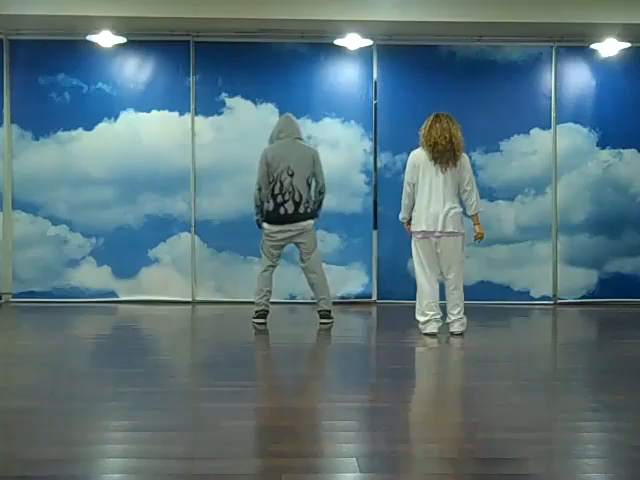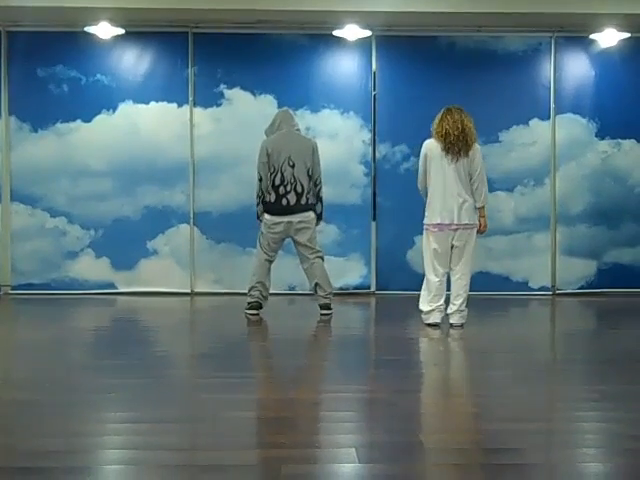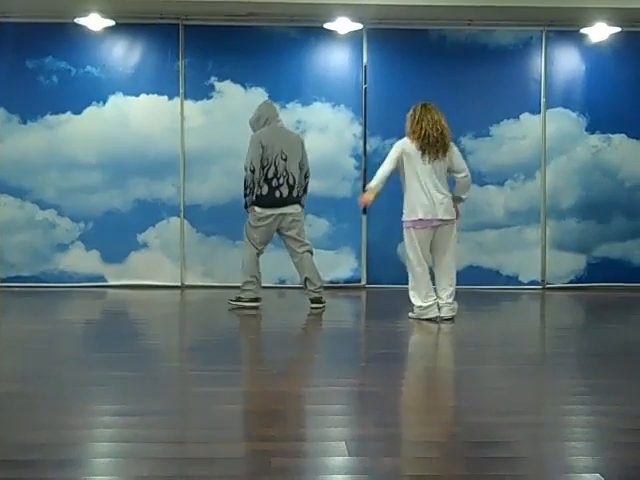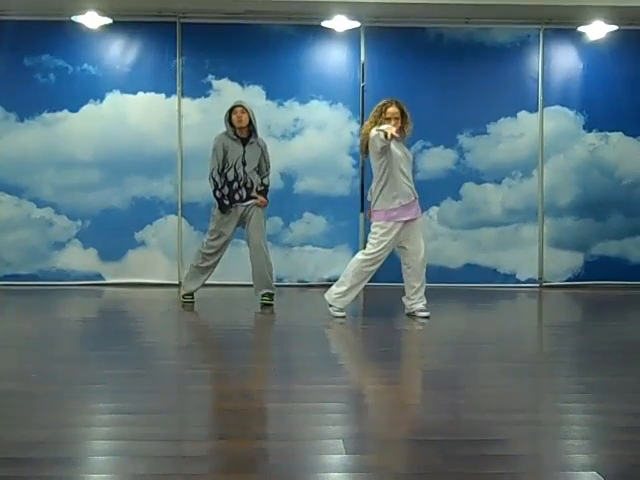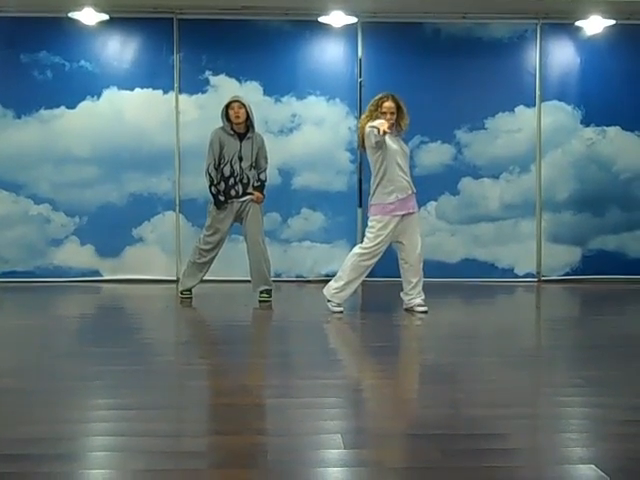
dt=1s
person 1, frame 1
left shoulder: (416, 157)
right shoulder: (460, 158)
left elbow: (408, 191)
right elbow: (468, 191)
left wrist: (406, 218)
right wrist: (477, 223)
left hip: (423, 224)
right hip: (450, 224)
left knee: (426, 276)
right knee: (453, 276)
left ankle: (430, 323)
right ankle: (456, 323)
person 1, frame 2
left shoulder: (429, 146)
right shoulder: (473, 149)
left elbow: (422, 182)
right elbow: (479, 184)
right wrist: (482, 214)
left hip: (436, 216)
right hip: (464, 216)
left knee: (435, 269)
right knee: (460, 268)
left ankle: (432, 313)
right ankle: (457, 315)
person 1, frame 3
left shoulder: (405, 145)
right shoulder: (447, 146)
left elbow: (386, 167)
right elbow: (464, 175)
left wrist: (371, 190)
right wrist: (456, 199)
left hip: (418, 214)
right hip: (444, 212)
left knee: (418, 263)
right knee: (445, 263)
left ankle: (427, 307)
right ankle: (447, 307)
person 1, frame 4
left shoulder: (398, 142)
right shoulder: (378, 139)
right elbow: (378, 134)
left wrist: (373, 202)
right wrist: (385, 130)
left hip: (410, 208)
right hip: (388, 212)
left knee: (416, 259)
right knee: (370, 256)
left ankle: (415, 303)
right ankle: (336, 298)
person 1, frame 5
left shoulder: (395, 136)
right shoulder: (374, 134)
right elbow: (372, 129)
right wrist: (378, 124)
left hip: (407, 202)
right hip: (385, 206)
left knee: (413, 254)
right knee: (367, 251)
left ankle: (413, 299)
right ankle: (334, 293)
person 2, frame 1
left shoulder: (269, 152)
right shoulder: (310, 152)
left elbow: (261, 188)
right elbow: (321, 186)
left wrist: (259, 215)
right wrist: (314, 210)
left hip: (274, 222)
right hip: (303, 221)
left knee: (267, 265)
right knee: (313, 265)
left ankle: (261, 311)
right ankle: (325, 311)
person 2, frame 2
left shoulder: (268, 144)
right shoulder: (310, 144)
left elbow: (262, 180)
right elbow: (316, 181)
left wrist: (260, 209)
right wrist: (318, 211)
left hip: (274, 214)
right hip: (303, 213)
left knee: (264, 257)
right knee: (313, 257)
left ankle: (254, 302)
right ankle: (325, 302)
person 2, frame 3
left shoulder: (259, 137)
right shoulder: (295, 138)
left elbow: (252, 170)
right elbow: (305, 172)
left wrist: (249, 198)
right wrist: (299, 199)
left hip: (265, 205)
right hip: (291, 206)
left knee: (252, 249)
right knee: (301, 251)
left ankle: (249, 295)
right ankle: (316, 295)
person 2, frame 4
left shoulder: (259, 144)
right shoulder: (222, 140)
left elbow: (265, 172)
right elbow: (215, 172)
left wrist: (263, 194)
right wrist: (221, 200)
left hip: (253, 203)
right hip: (228, 203)
left knee: (259, 246)
right knee: (212, 246)
left ankle: (266, 291)
right ankle: (189, 287)
person 2, frame 5
left shoulder: (257, 139)
right shoulder: (219, 135)
left elbow: (262, 167)
right elbow: (211, 167)
left wrist: (260, 189)
right wrist: (217, 195)
left hip: (250, 199)
right hip: (224, 199)
left knee: (256, 242)
right knee: (209, 241)
left ankle: (264, 287)
right ankle: (186, 284)
